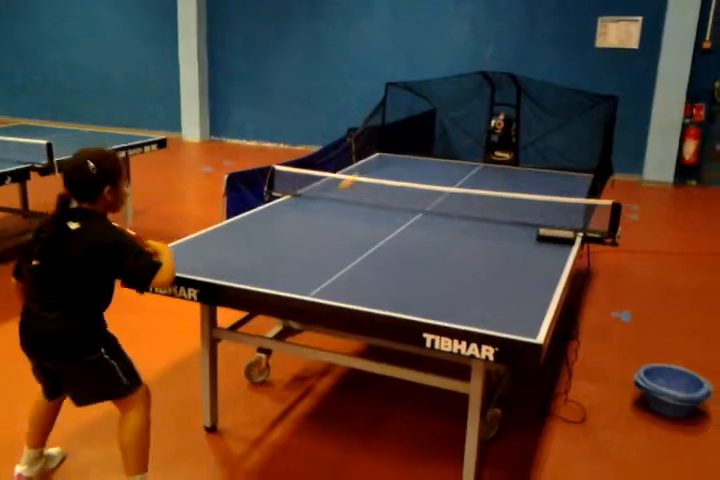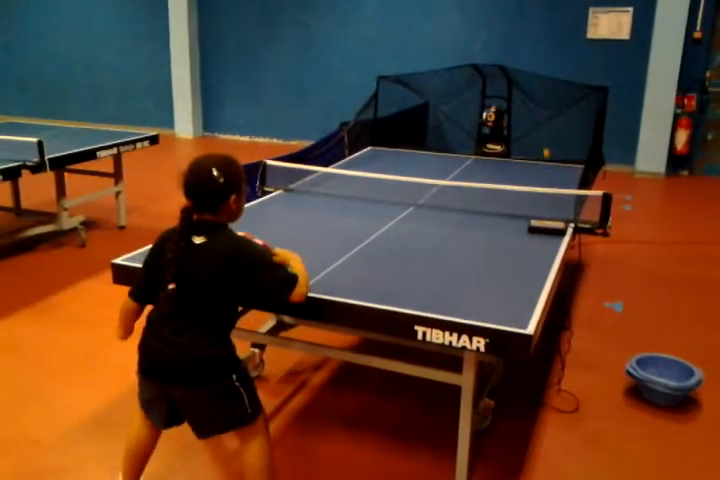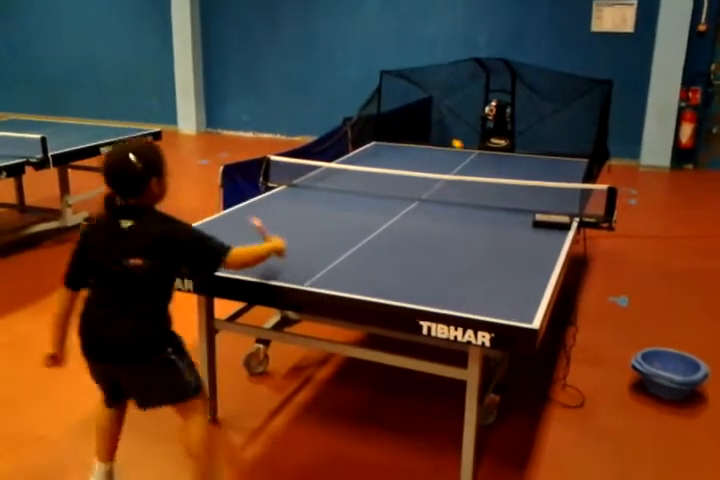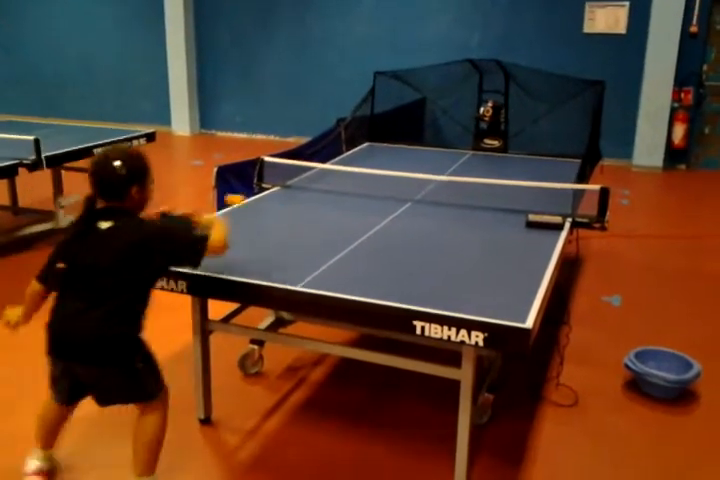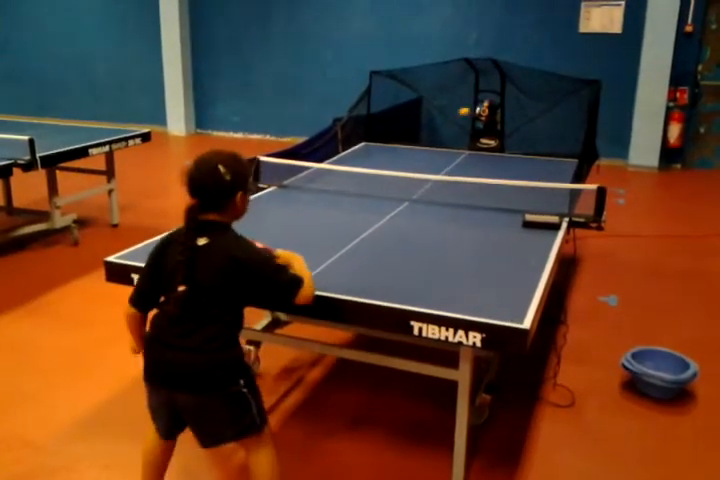
dt=1s
person 1, frame 1
left shoulder: (51, 227)
right shoulder: (111, 239)
left elbow: (20, 280)
right elbow: (161, 280)
right wrist: (163, 251)
left hip: (34, 333)
right hip: (79, 340)
left knee: (53, 391)
right knee: (135, 400)
person 1, frame 2
left shoulder: (167, 241)
right shoulder: (240, 252)
left elbow: (133, 303)
right elbow: (297, 293)
left wrist: (125, 327)
right wrist: (293, 260)
left hip: (154, 359)
right hip: (206, 366)
left knee: (149, 420)
right knee: (253, 432)
person 1, frame 3
left shoulder: (95, 230)
right shoulder: (168, 232)
left elbow: (69, 290)
right elbow: (232, 260)
left wrist: (57, 342)
right wrist: (270, 246)
left hip: (96, 341)
right hip: (146, 343)
left knee: (114, 400)
right knee: (194, 408)
person 1, frame 4
left shoulder: (79, 231)
right shoulder: (149, 233)
left elbow: (42, 282)
right elbow: (217, 243)
right wrist: (213, 222)
left hip: (62, 338)
right hip: (111, 343)
left knee: (63, 397)
right knee: (154, 403)
person 1, frame 5
left shoulder: (169, 245)
right shoulder: (243, 254)
left elbow: (135, 310)
right elbow: (304, 294)
left wrist: (141, 341)
right wrist: (296, 261)
left hip: (161, 366)
right hip: (214, 372)
left knee: (162, 431)
right knee: (256, 442)
